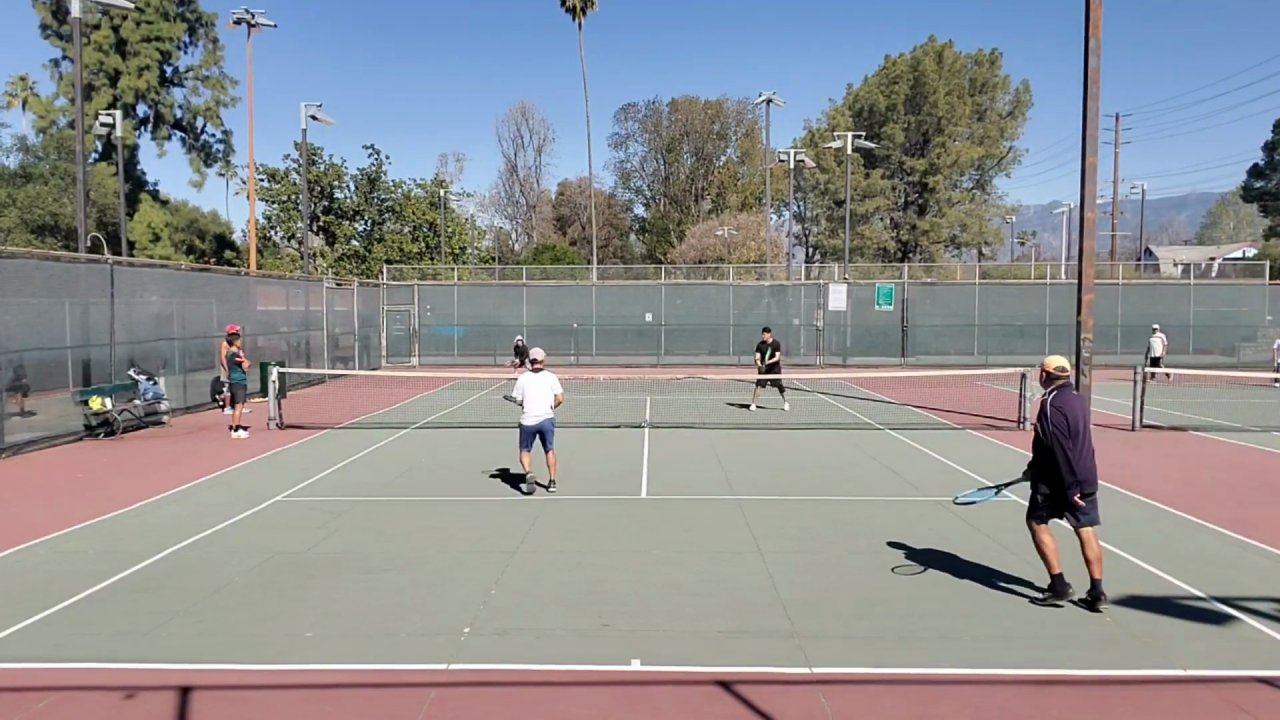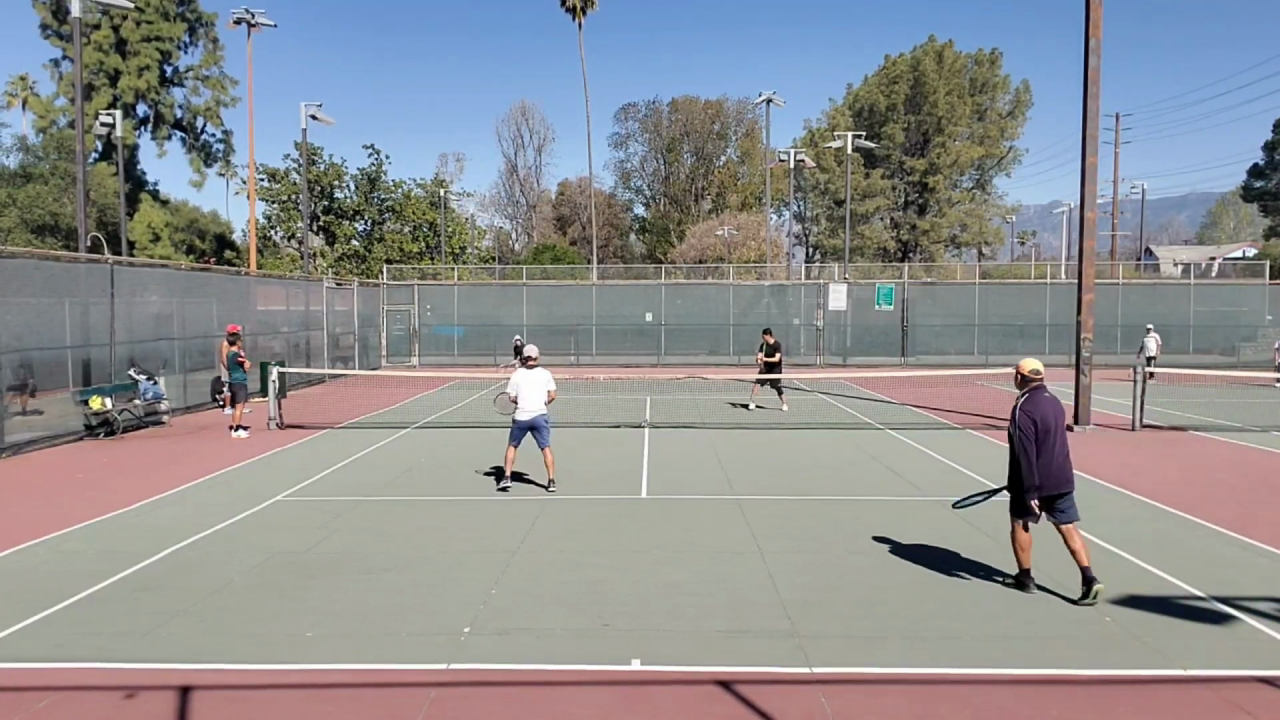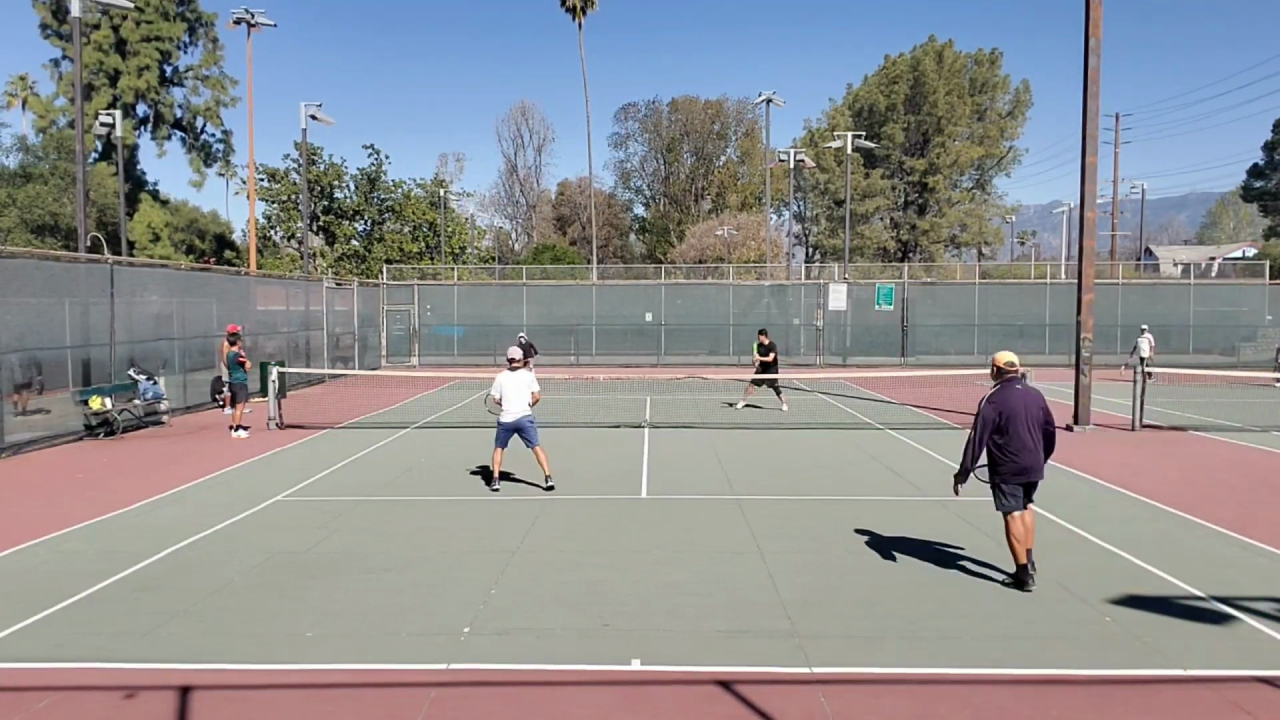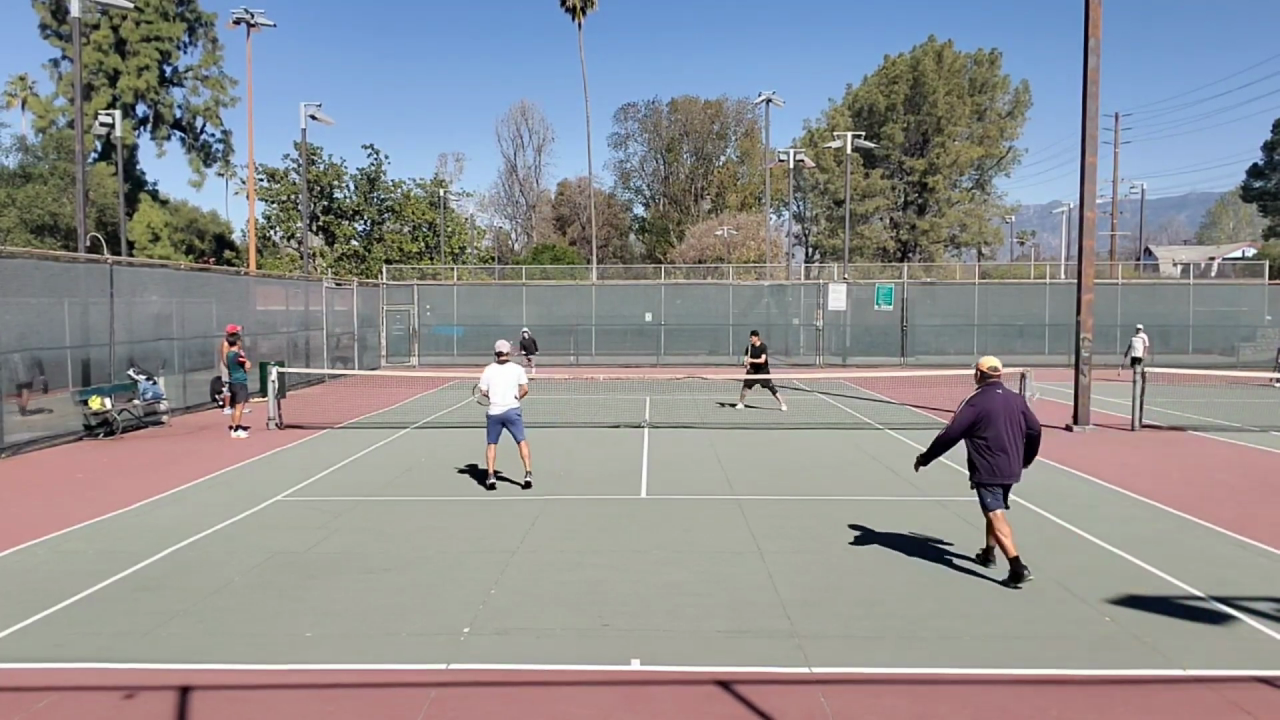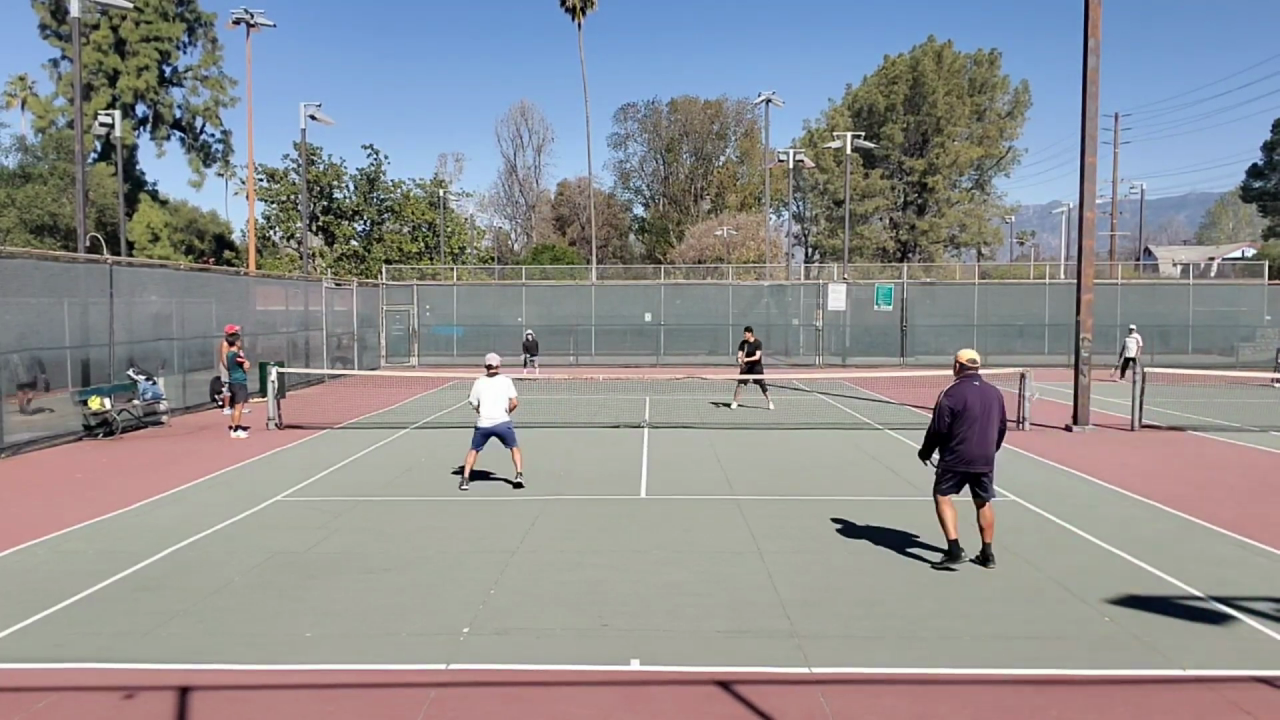
dt=0.2s
person 1, frame 1
left shoulder: (1051, 404)
right shoulder: (1077, 399)
left elbow: (1060, 450)
left wrist: (1069, 488)
right wrist: (1035, 464)
left hip: (1058, 481)
right hip: (1086, 478)
left knee: (1038, 525)
right knee: (1087, 532)
left ankle: (1059, 584)
right ankle: (1097, 593)
person 1, frame 2
left shoulder: (1024, 408)
right shoulder: (1055, 403)
left elbow: (1025, 454)
left wrist: (1028, 491)
left hip: (1032, 481)
right hip: (1062, 479)
left knee: (1020, 523)
right knee: (1068, 528)
left ankle: (1024, 579)
right ankle: (1089, 581)
person 1, frame 3
left shoulder: (994, 400)
right shoulder: (1035, 395)
left elbow: (977, 439)
right elbow: (1050, 430)
left wrist: (962, 473)
right wrist: (1042, 457)
left hip: (1008, 470)
right hip: (1034, 467)
left knee: (1013, 516)
right knee: (1025, 509)
left ankle: (1023, 575)
right ankle: (1028, 559)
person 1, frame 4
left shoulder: (974, 403)
right shoulder: (1018, 400)
left elbow: (950, 436)
right elbow: (1034, 432)
left wrist: (925, 457)
right wrist: (1025, 460)
left hip: (986, 471)
right hip: (1010, 469)
left knee: (994, 516)
right knee: (997, 509)
left ankle: (1018, 567)
right ankle: (989, 554)
person 1, frame 5
left shoulder: (951, 393)
right shoulder: (995, 393)
left elbow: (938, 428)
right elbow: (1001, 428)
left wrist: (926, 452)
left hip: (956, 459)
right hip: (984, 461)
left knee: (943, 499)
right knee: (984, 503)
left ankle: (954, 549)
right ankle: (987, 553)
